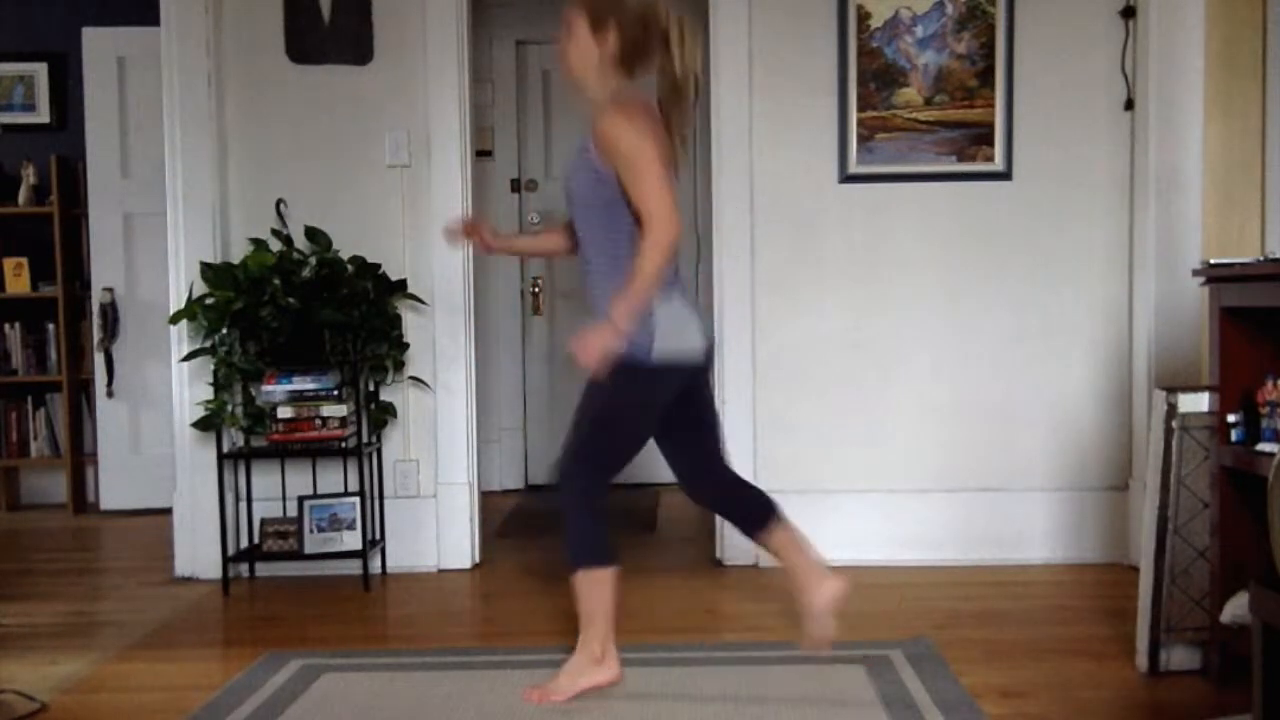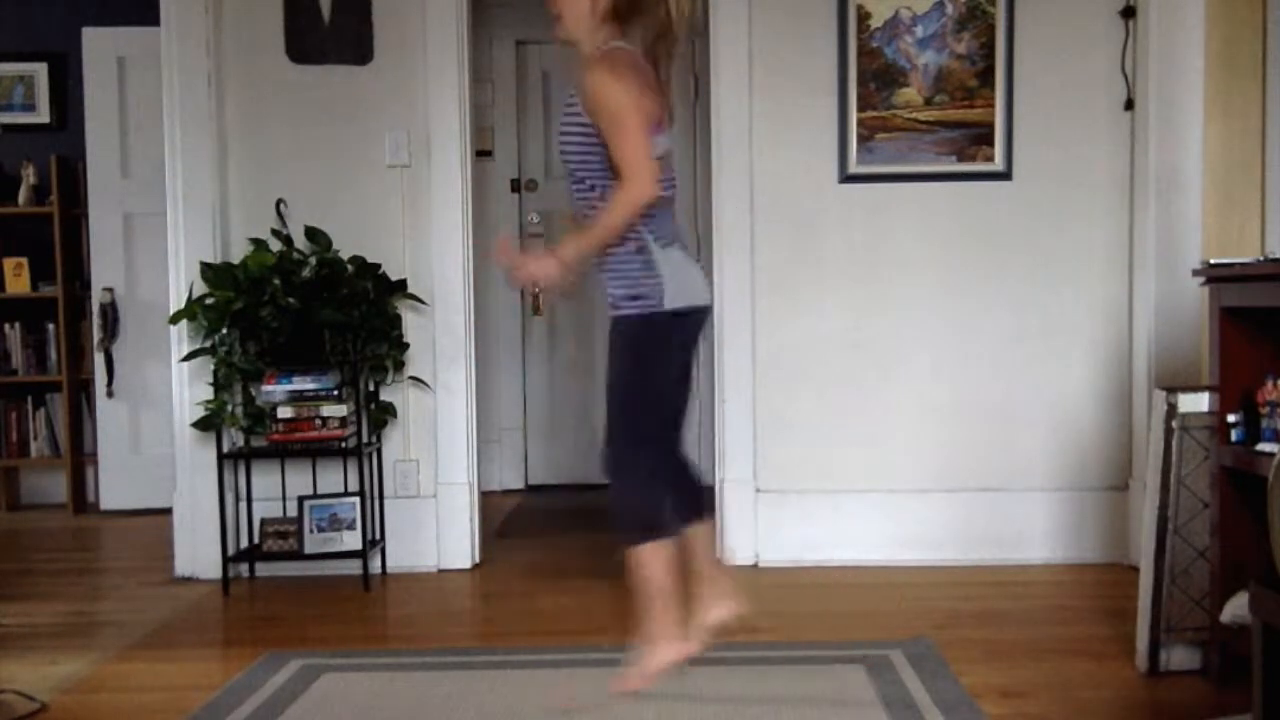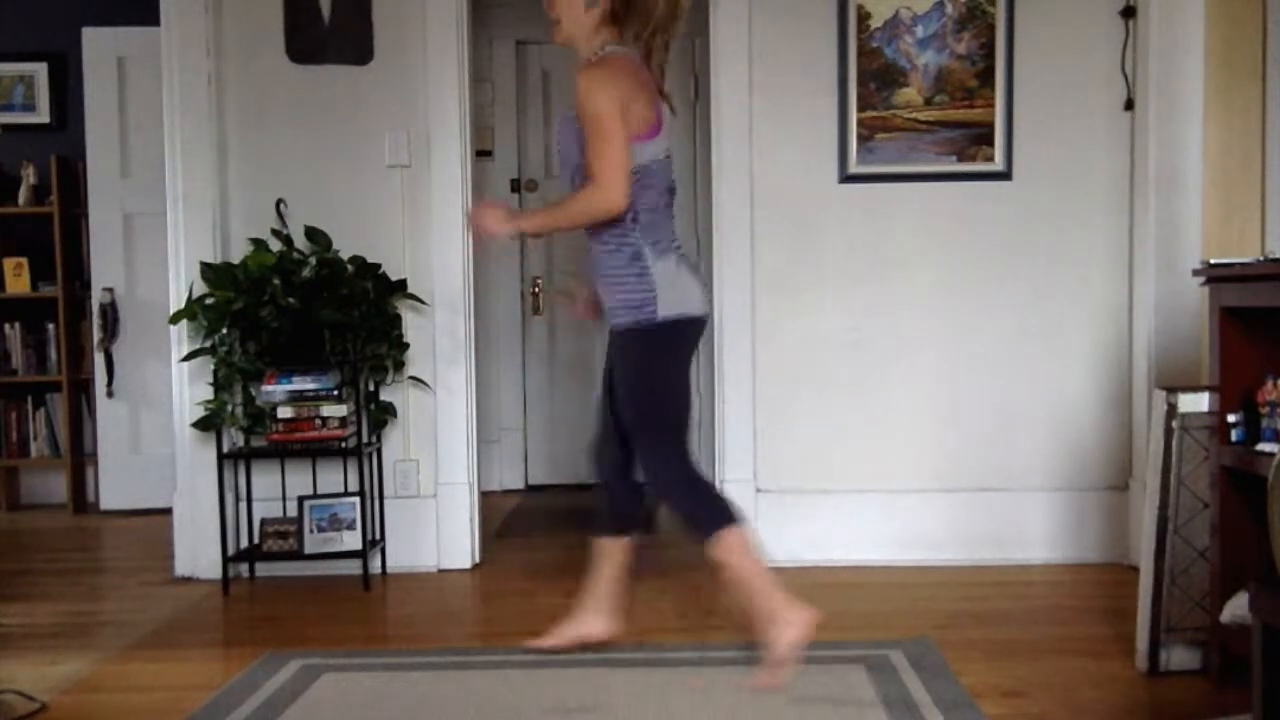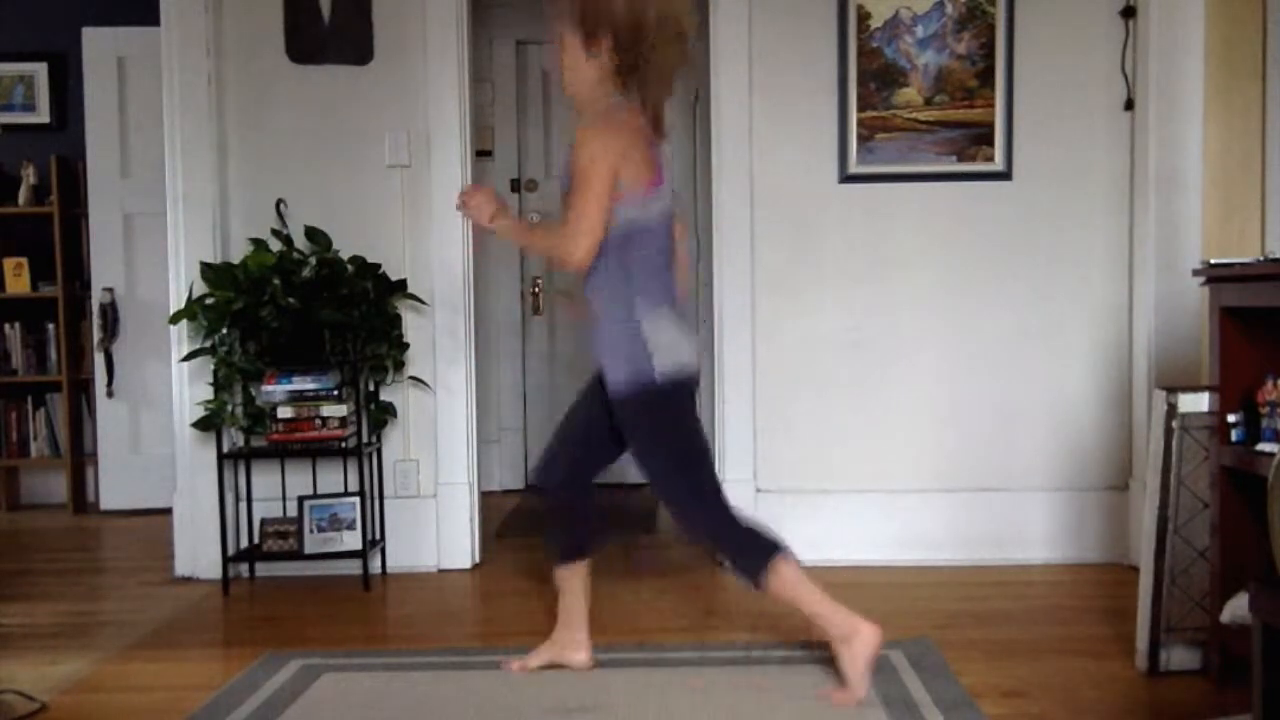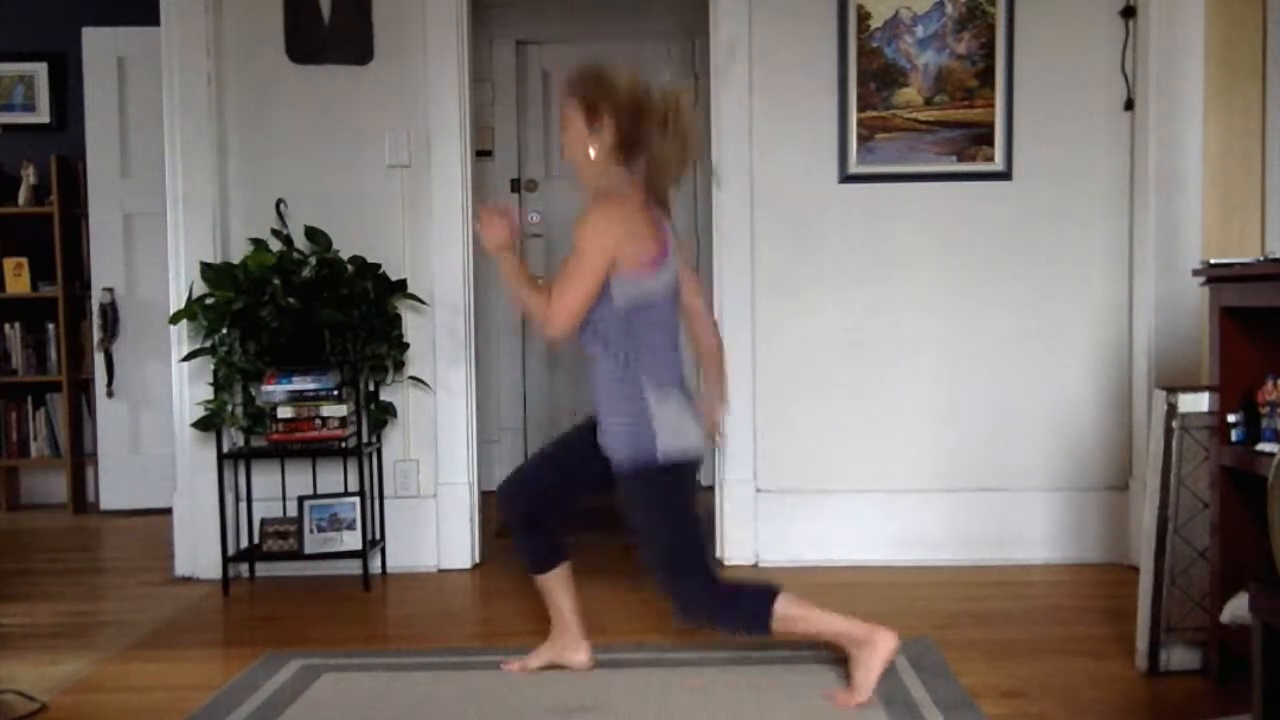
dt=0.1s
person 1, frame 1
left shoulder: (619, 118)
right shoulder: (617, 119)
left elbow: (662, 232)
right elbow: (590, 235)
left wrist: (612, 327)
right wrist: (503, 244)
left hip: (651, 344)
right hip: (669, 343)
left knee: (578, 486)
right knee: (705, 478)
left ankle: (594, 656)
right ankle: (813, 579)
person 1, frame 2
left shoulder: (608, 72)
right shoulder: (625, 69)
left elbow: (640, 186)
left wrist: (561, 256)
right wrist: (560, 255)
left hip: (653, 298)
right hip: (664, 296)
left knee: (634, 460)
right knee: (658, 455)
left ankle: (664, 632)
right ankle: (712, 593)
person 1, frame 3
left shoulder: (600, 77)
right shoulder: (631, 76)
left elbow: (612, 194)
left wrist: (515, 222)
right wrist: (608, 282)
left hip: (653, 306)
right hip: (656, 301)
left knee: (667, 470)
right knee: (617, 457)
left ankle: (779, 611)
right ankle: (599, 610)
person 1, frame 4
left shoulder: (602, 135)
right shoulder: (634, 127)
left elbow: (578, 251)
right elbow: (672, 242)
left wrist: (502, 221)
left hip: (645, 362)
right hip: (630, 361)
left knee: (703, 514)
right knee: (557, 478)
left ankle: (845, 629)
right ankle: (572, 636)
person 1, frame 5
left shoulder: (606, 217)
right shoulder: (645, 212)
left elbow: (555, 322)
right elbow: (694, 306)
left wrist: (503, 252)
right wrist: (711, 391)
left hip: (647, 439)
right hip: (631, 428)
left knee: (698, 593)
right knee: (521, 500)
left ankle: (861, 639)
right ankle: (569, 639)
